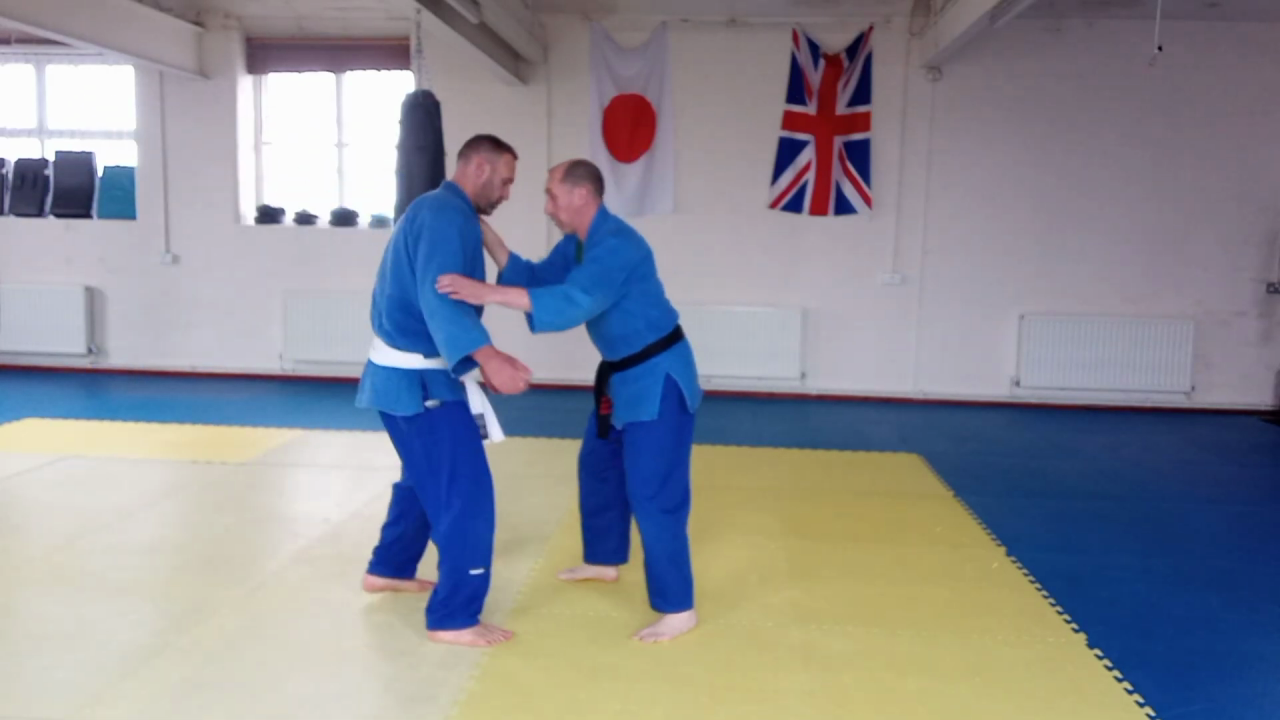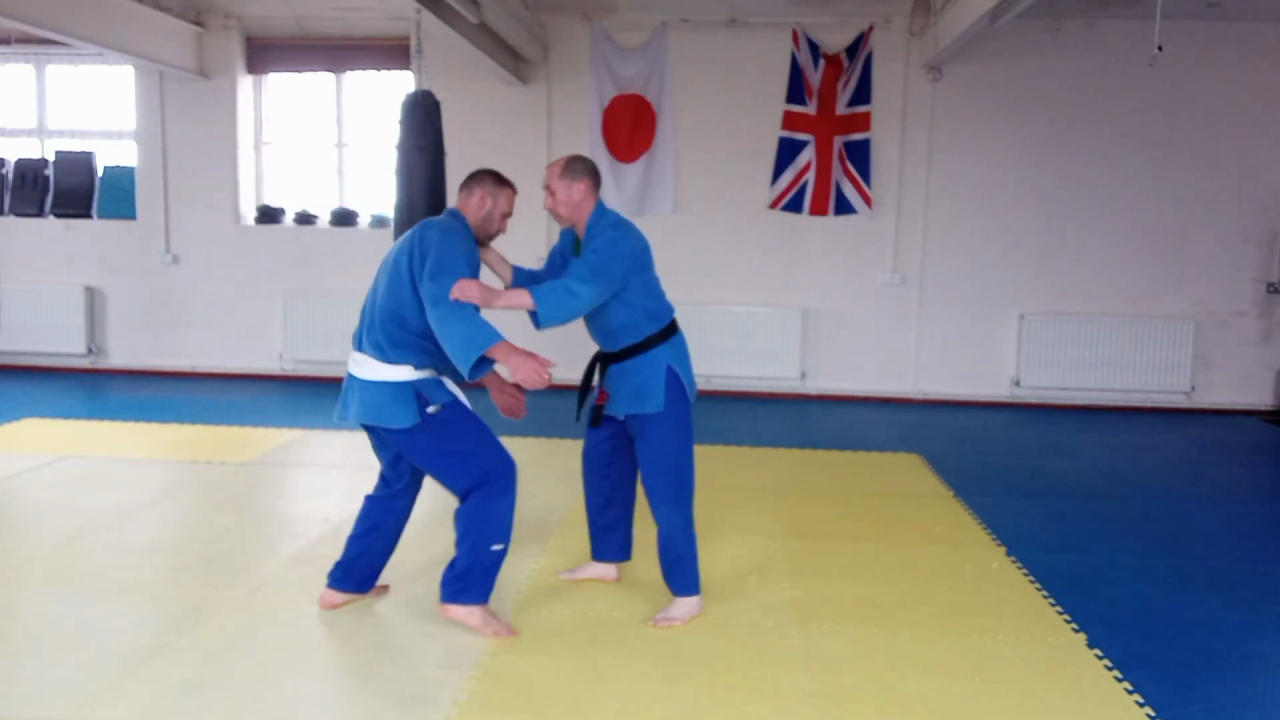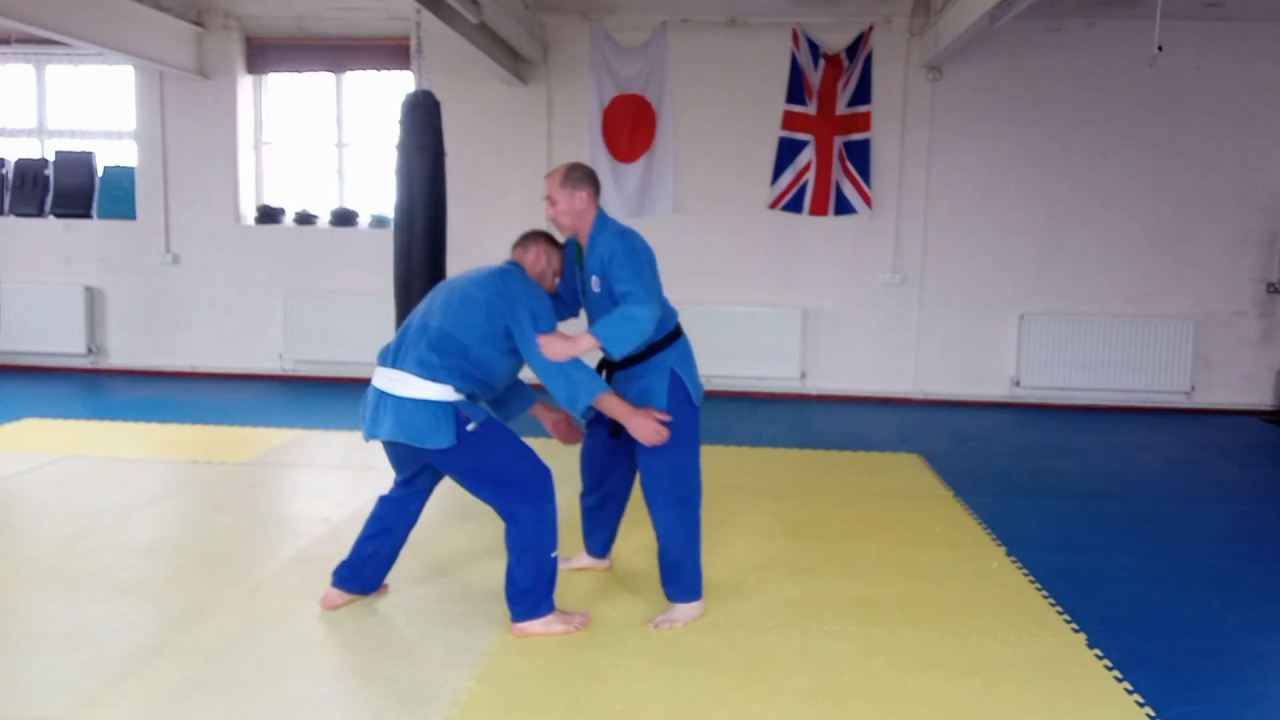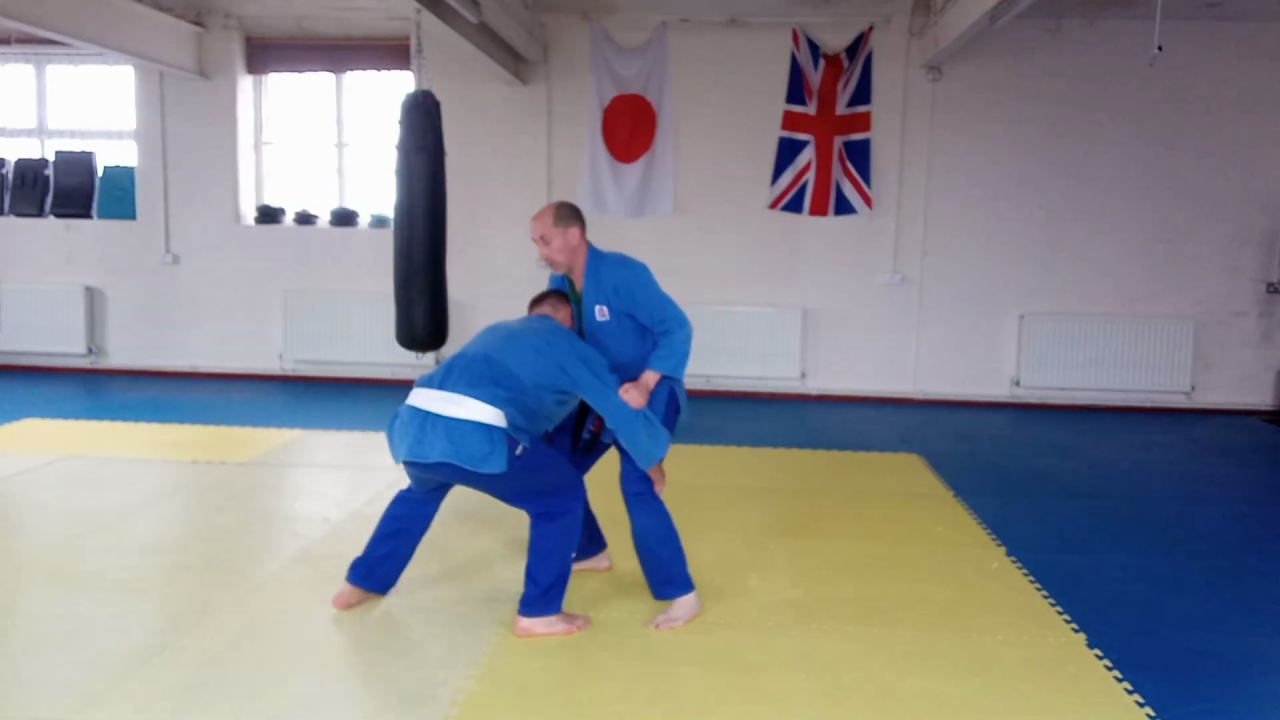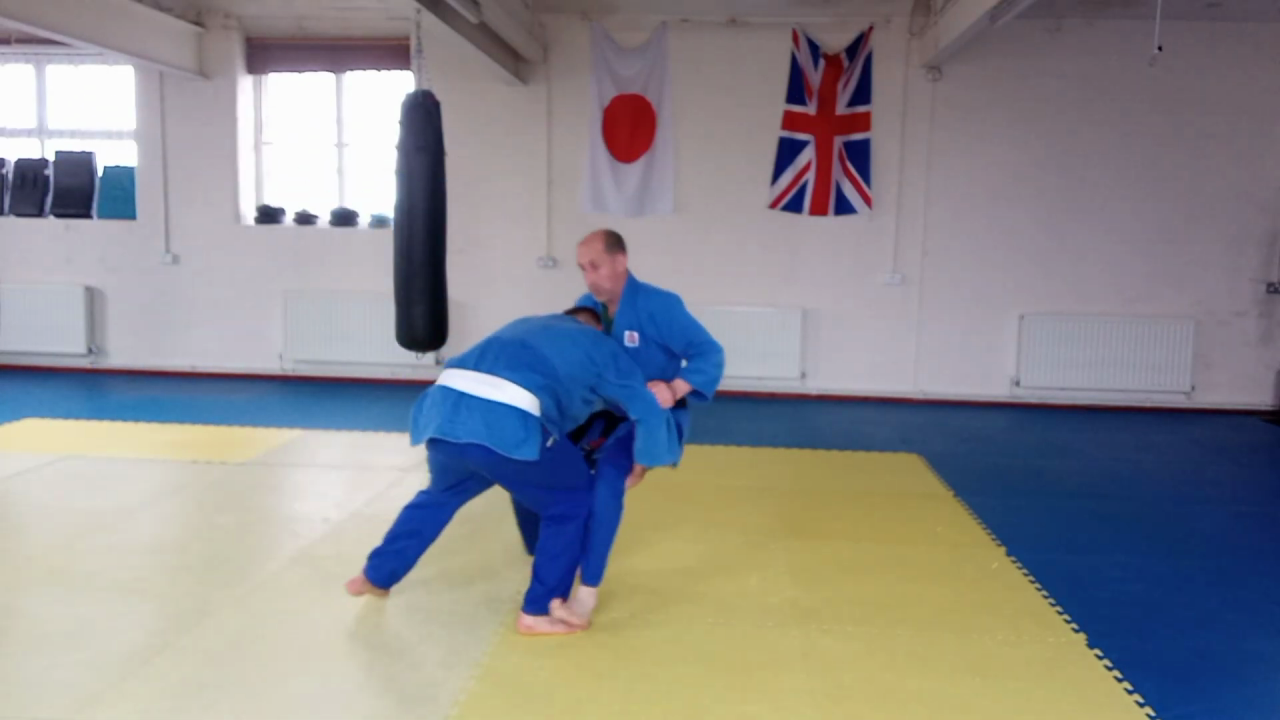
dt=0.4s
person 1, frame 1
left shoulder: (617, 245)
right shoulder: (576, 244)
left elbow: (571, 303)
right elbow: (534, 278)
left wrist: (487, 293)
right wrist: (486, 235)
left hip: (659, 376)
right hip: (623, 374)
left knee: (654, 492)
right knee: (599, 467)
left ankle: (678, 608)
right ankle: (604, 560)
person 1, frame 2
left shoulder: (616, 238)
right shoulder: (573, 239)
left elbow: (574, 294)
right elbow: (541, 282)
left wrist: (494, 299)
right wrist: (486, 255)
left hip: (656, 368)
right hip: (619, 367)
left knee: (665, 481)
right knee: (603, 464)
left ankle: (687, 594)
right ankle: (608, 560)
person 1, frame 3
left shoulder: (620, 245)
right shoulder: (576, 248)
left elbow: (640, 312)
right elbow: (562, 301)
left wrist: (574, 345)
left hip: (660, 373)
right hip: (621, 373)
left knee: (667, 484)
right knee: (600, 460)
left ankle: (688, 598)
right ankle: (597, 551)
person 1, frame 4
left shoulder: (624, 274)
right shoulder: (558, 284)
left elbow: (676, 329)
left wrist: (644, 384)
left hip: (649, 396)
left knee: (637, 489)
left ankle: (682, 595)
right ankle: (590, 552)
person 1, frame 5
left shoulder: (660, 307)
right shoulder: (586, 308)
left elbow: (709, 355)
left wrist: (674, 390)
right hip: (607, 420)
left knee: (609, 481)
left ankle: (587, 588)
person 2, frame 1
left shoulder: (436, 213)
right shoulder: (444, 214)
right elbow: (440, 300)
left wrist: (481, 358)
right wrist: (490, 358)
left hip: (399, 371)
right hip: (418, 378)
left knee: (424, 476)
right knee: (465, 492)
left ankle: (389, 567)
right ankle: (453, 618)
person 2, frame 2
left shoulder: (429, 238)
right shoulder: (447, 238)
right elbow: (448, 313)
left wrist: (491, 380)
right wrist: (511, 357)
left hip: (371, 384)
right hip: (402, 389)
left knee: (399, 480)
right knee: (492, 474)
left ankle: (347, 583)
right ankle: (463, 596)
person 2, frame 3
left shoulder: (468, 285)
right shoulder: (520, 290)
right elbow: (555, 361)
left wrist: (545, 412)
right wrist: (628, 414)
left hip: (387, 399)
right hip: (432, 409)
left knee: (412, 486)
right knee: (528, 489)
left ankle: (350, 584)
right ankle: (531, 613)
person 2, frame 4
left shoulder: (499, 331)
right shoulder: (568, 344)
right elbow: (624, 412)
right wrist: (653, 464)
left hip: (417, 422)
right hip: (474, 436)
left knee: (422, 491)
right knee: (562, 495)
left ankle: (361, 583)
right ankle: (537, 613)
person 2, frame 5
left shoulder: (527, 327)
right shoulder: (602, 346)
right elbow: (652, 414)
right wrist: (639, 467)
left hip: (442, 407)
right hip: (504, 422)
left knee: (443, 493)
right knee: (573, 500)
left ankle: (376, 575)
right ankle: (541, 611)
